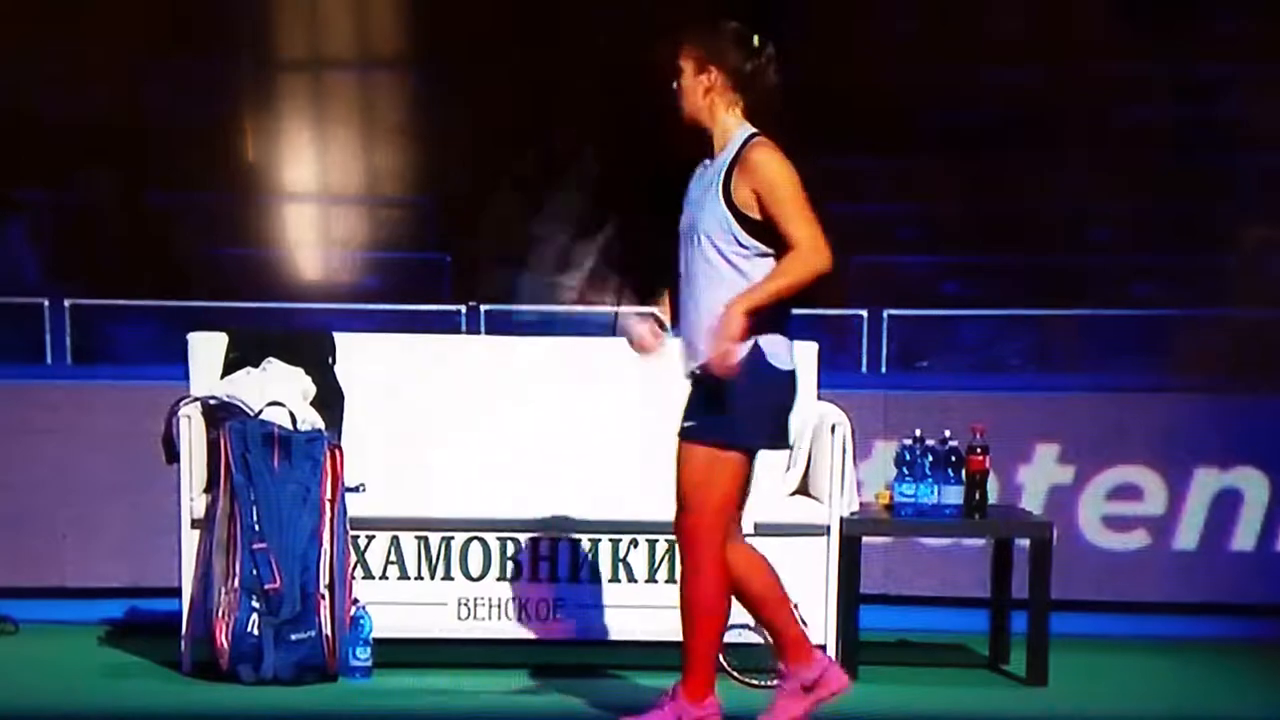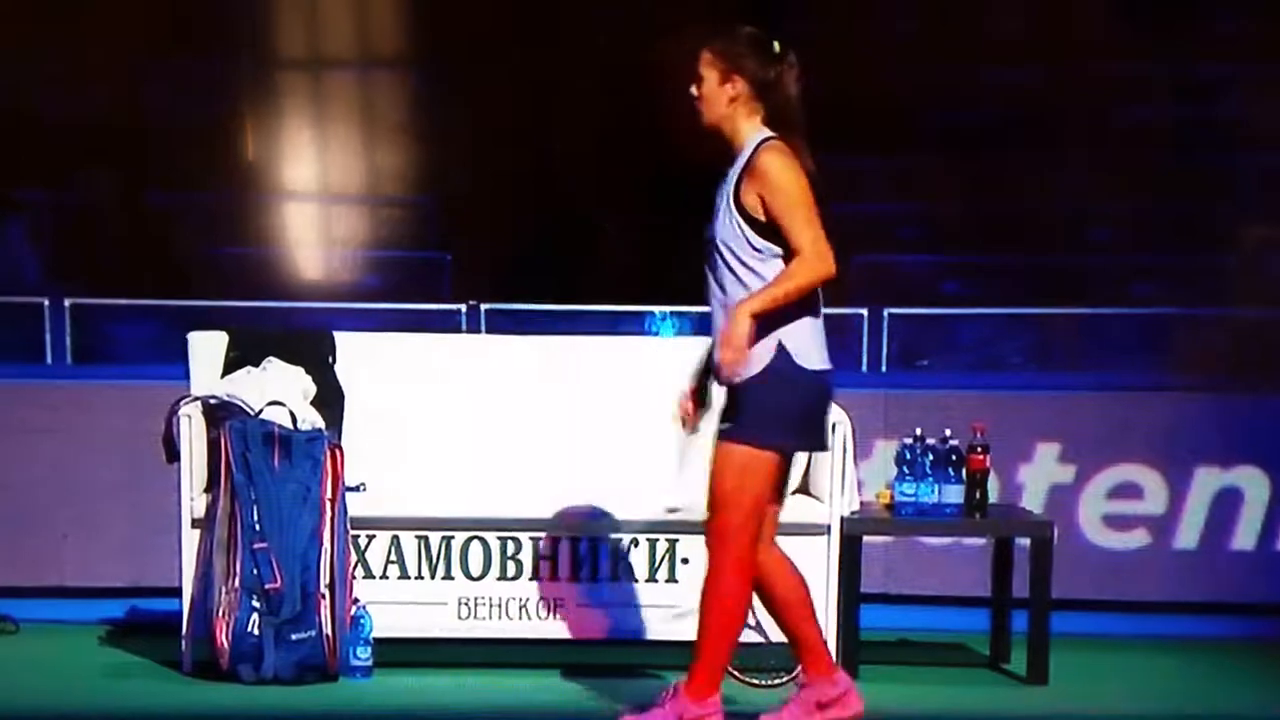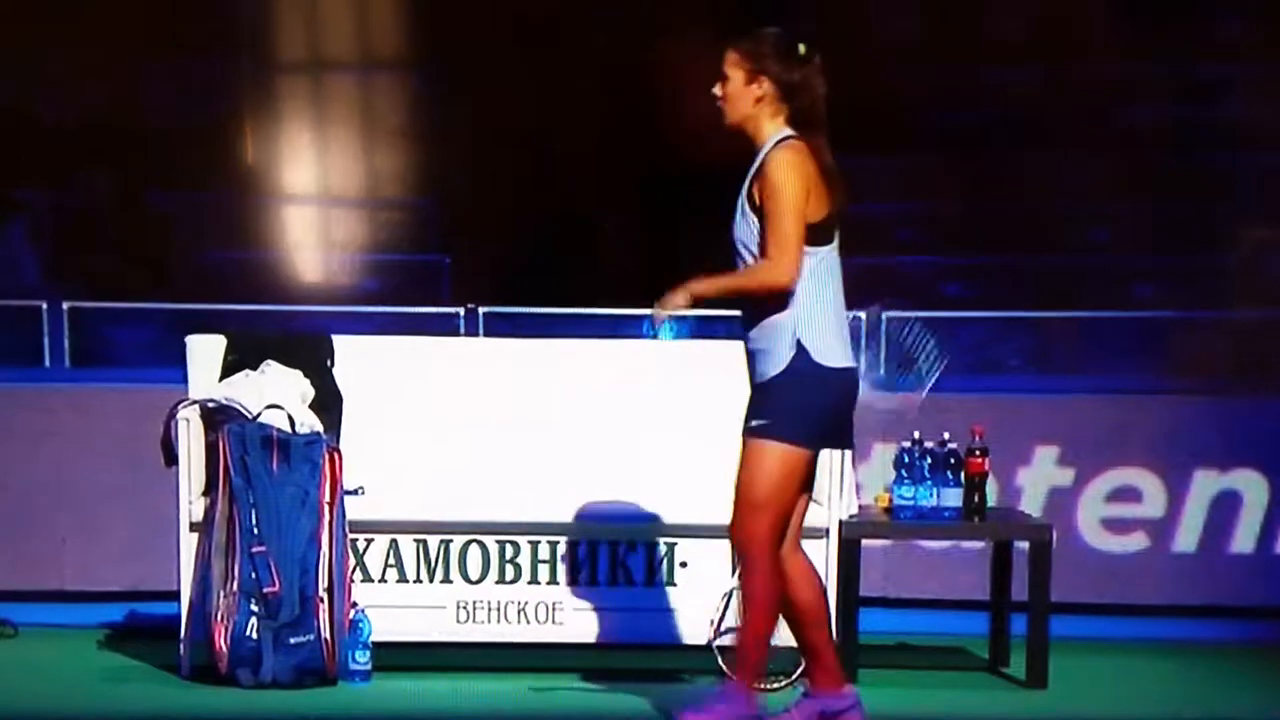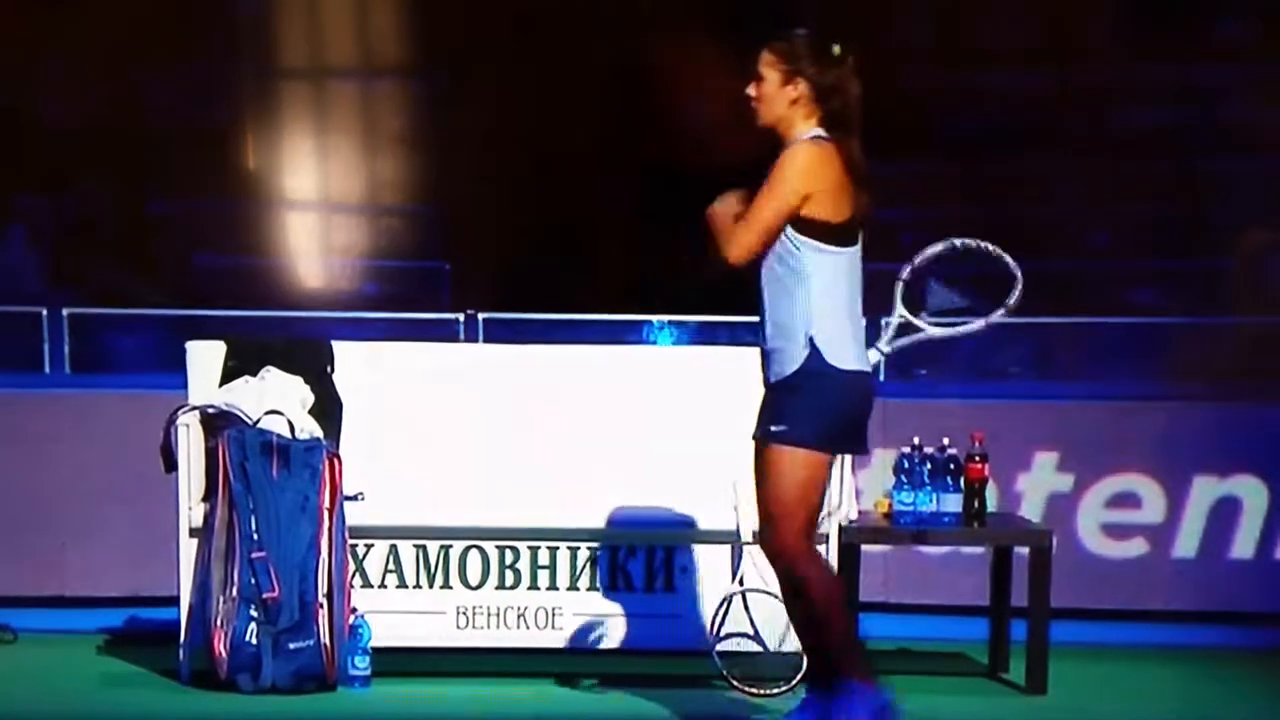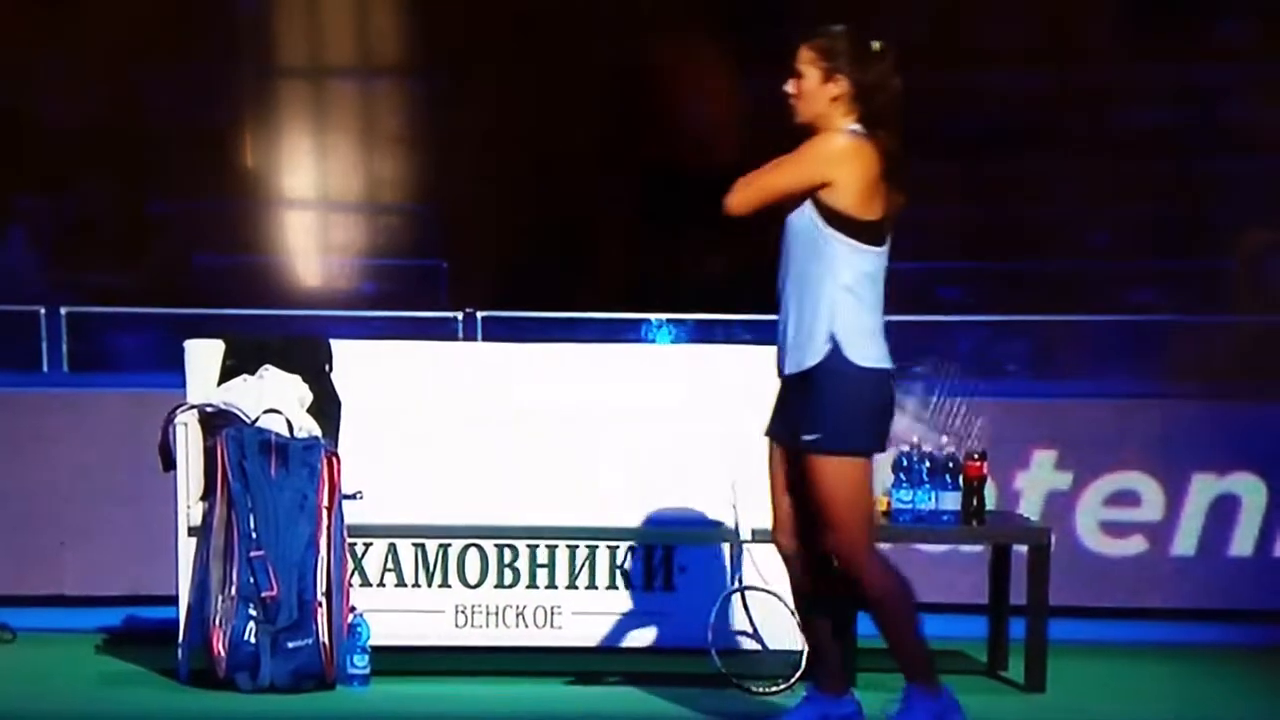
dt=0.2s
person 1, frame 1
left shoulder: (757, 159)
right shoulder: (709, 169)
left elbow: (813, 254)
left wrist: (739, 310)
right wrist: (657, 318)
left hip: (746, 371)
right hip: (720, 373)
left knee: (699, 537)
right knee: (717, 538)
person 1, frame 2
left shoulder: (771, 161)
right shoulder: (742, 169)
left elbow: (817, 261)
left wrist: (746, 313)
right wrist: (707, 374)
left hip: (779, 374)
right hip: (757, 375)
left knee: (729, 537)
right knee: (753, 541)
person 1, frame 3
left shoulder: (786, 160)
right shoulder: (776, 162)
left elbow: (779, 272)
left wrist: (698, 287)
left hip: (806, 372)
right hip: (790, 374)
left knee: (753, 535)
right knee: (777, 544)
person 1, frame 4
left shoulder: (806, 158)
right shoulder: (816, 159)
left elbow: (739, 248)
left wrist: (723, 214)
left hip: (820, 374)
right hip: (799, 375)
left knee: (787, 540)
right knee: (784, 545)
person 1, frame 5
left shoulder: (840, 151)
right shoulder: (843, 159)
left elbow: (737, 201)
left wrist: (772, 169)
left hip: (841, 375)
right hip: (808, 375)
left knee: (848, 548)
right knee: (794, 543)
